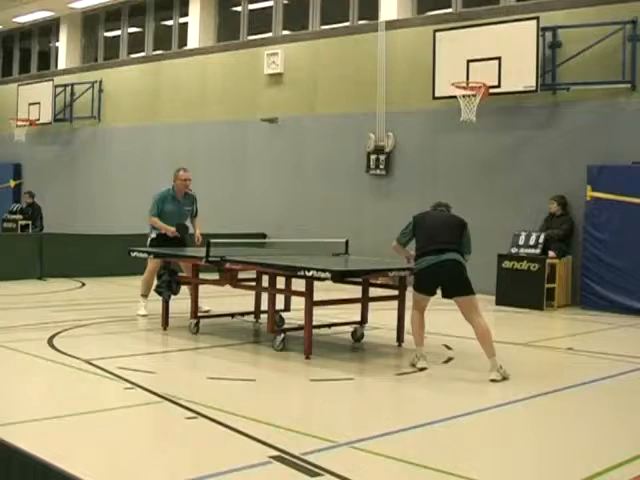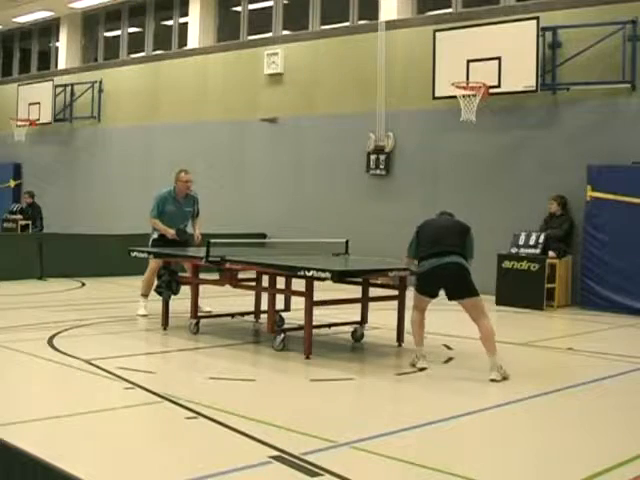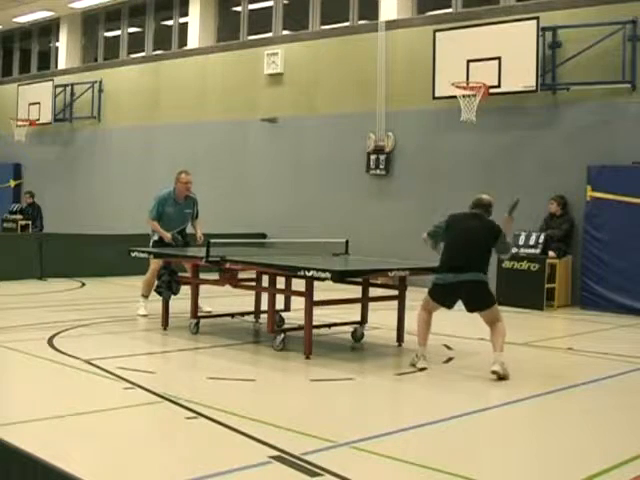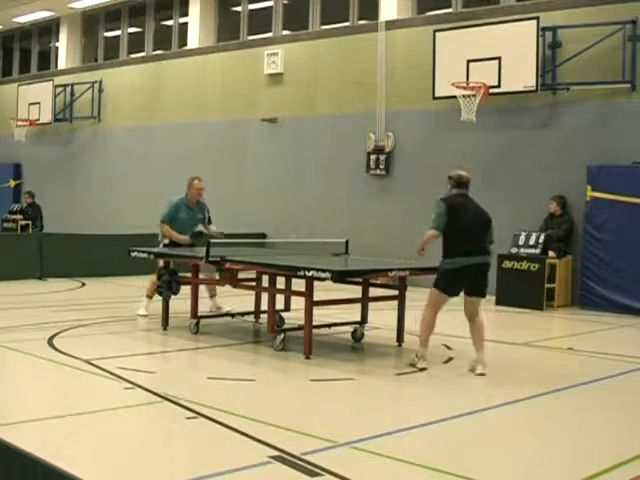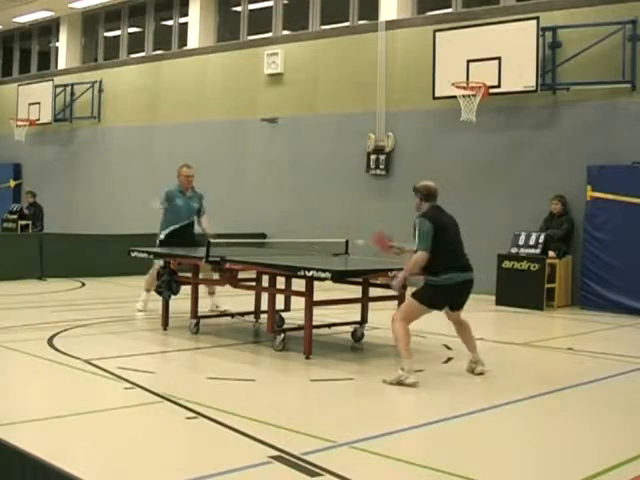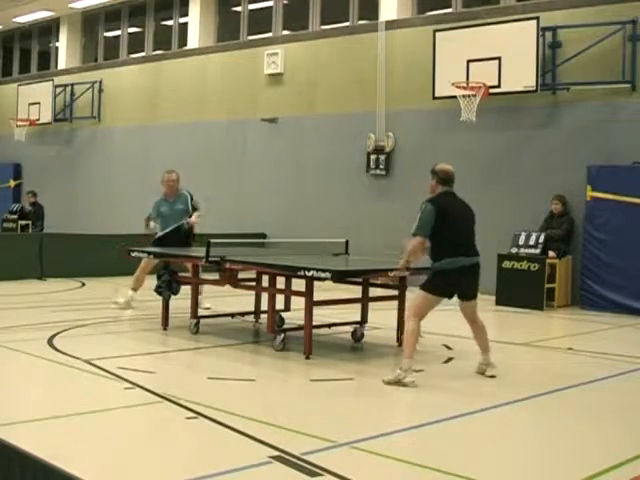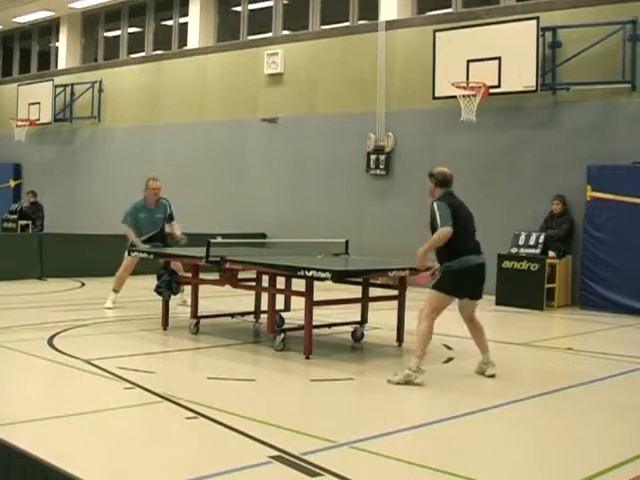
dt=0.7s
person 1, frame 1
left shoulder: (418, 218)
right shoulder: (460, 221)
left elbow: (396, 245)
right elbow: (466, 255)
left wrist: (409, 255)
left hip: (424, 266)
right hip: (453, 265)
left knee: (418, 309)
right knee: (475, 318)
left ankle: (419, 357)
right ankle: (494, 367)
person 1, frame 2
left shoulder: (423, 226)
right shoulder: (463, 227)
left elbow: (410, 259)
right elbow: (468, 259)
left wrist: (420, 269)
left hip: (427, 268)
right hip: (456, 268)
left knee: (418, 309)
right knee: (481, 318)
left ankle: (419, 357)
right ankle: (495, 366)
person 1, frame 3
left shoulder: (453, 219)
right shoulder: (494, 228)
left elbow: (428, 237)
right elbow: (504, 251)
left wrist: (436, 244)
right wrist: (506, 232)
left hip: (446, 279)
right hip: (476, 281)
left knee: (425, 310)
right knee: (496, 322)
left ankle: (420, 357)
right ankle: (498, 362)
person 1, frame 4
left shoulder: (446, 203)
right shoulder: (482, 212)
left elbow: (434, 232)
right elbow: (489, 245)
left wrist: (421, 245)
left hip: (454, 265)
right hip: (481, 265)
left knee: (431, 308)
right knee: (472, 314)
left ankle: (421, 356)
right ankle: (480, 361)
person 1, frame 5
left shoulder: (424, 219)
right shoulder: (447, 218)
left elbow: (422, 255)
left wrist: (402, 277)
right wrist: (408, 253)
left hip: (441, 283)
right hip: (465, 279)
left knee: (399, 319)
right knee: (456, 319)
left ankle: (407, 371)
right ankle: (476, 361)
person 1, frame 6
left shoulder: (432, 204)
right shoulder: (465, 207)
left elbow: (418, 241)
left wrist: (404, 261)
right wrist: (429, 247)
left hip: (446, 270)
right hip: (471, 267)
left knee: (413, 315)
right knee: (472, 316)
left ankle: (405, 370)
right ankle: (487, 363)
person 1, frame 7
left shoulder: (440, 203)
right shoulder: (460, 205)
left elbow: (445, 231)
left wrist: (423, 250)
right wrist: (441, 265)
left hip: (457, 268)
right hip: (476, 266)
left knee: (426, 315)
right knee: (468, 316)
left ankle: (414, 370)
right ankle: (487, 363)
person 2, frame 1
left shoulder: (191, 197)
right shoulder: (162, 195)
left elbow: (194, 217)
right elbow: (152, 218)
left wrist: (197, 230)
right wrist: (166, 228)
left hip: (178, 236)
right hip: (158, 235)
left knee: (190, 267)
right knee: (152, 267)
right ankle: (142, 303)
person 2, frame 2
left shoulder: (193, 198)
right shoulder: (163, 196)
left elbow: (195, 217)
right elbow: (153, 219)
left wrist: (196, 230)
right wrist: (166, 230)
left hip: (181, 236)
right hip: (161, 236)
left knee: (193, 267)
right knee: (153, 267)
right ankle: (143, 303)
person 2, frame 3
left shoulder: (192, 199)
right shoulder: (163, 197)
left elbow: (194, 219)
right elbow: (152, 220)
left wrist: (198, 231)
right wrist: (164, 234)
left hip: (180, 237)
right hip: (161, 237)
right knee: (155, 268)
right ankle: (143, 303)
person 2, frame 4
left shoulder: (202, 206)
right shoulder: (176, 203)
left elbow: (208, 225)
right elbow: (162, 225)
left wrist: (216, 232)
right wrist: (179, 237)
left hip: (188, 242)
right hip: (170, 242)
left knee: (209, 268)
left ankle: (214, 304)
right ankle: (145, 304)
person 2, frame 5
left shoulder: (198, 196)
right shoulder: (171, 193)
left elbow: (201, 216)
right elbow: (162, 210)
left wrist: (205, 229)
right wrist: (163, 207)
left hip: (188, 238)
right hip: (169, 237)
left knee: (206, 267)
right knee: (159, 268)
left ankle: (213, 303)
right ankle: (144, 299)
person 2, frame 6
left shoulder: (186, 196)
right shoulder: (159, 203)
left elbow: (197, 213)
right elbow: (154, 223)
left wrist: (193, 220)
right wrist: (151, 226)
left hip: (182, 241)
right hip: (163, 240)
right knee: (144, 267)
right ankle: (129, 298)
person 2, frame 7
left shoulder: (165, 204)
right shoulder: (136, 206)
left elbow: (172, 222)
right elbow: (129, 228)
left wrist: (178, 233)
right wrist: (140, 245)
left hip: (159, 241)
right hip: (139, 241)
left knee: (178, 267)
right knee: (126, 266)
left ankle: (182, 297)
right ankle: (112, 298)
